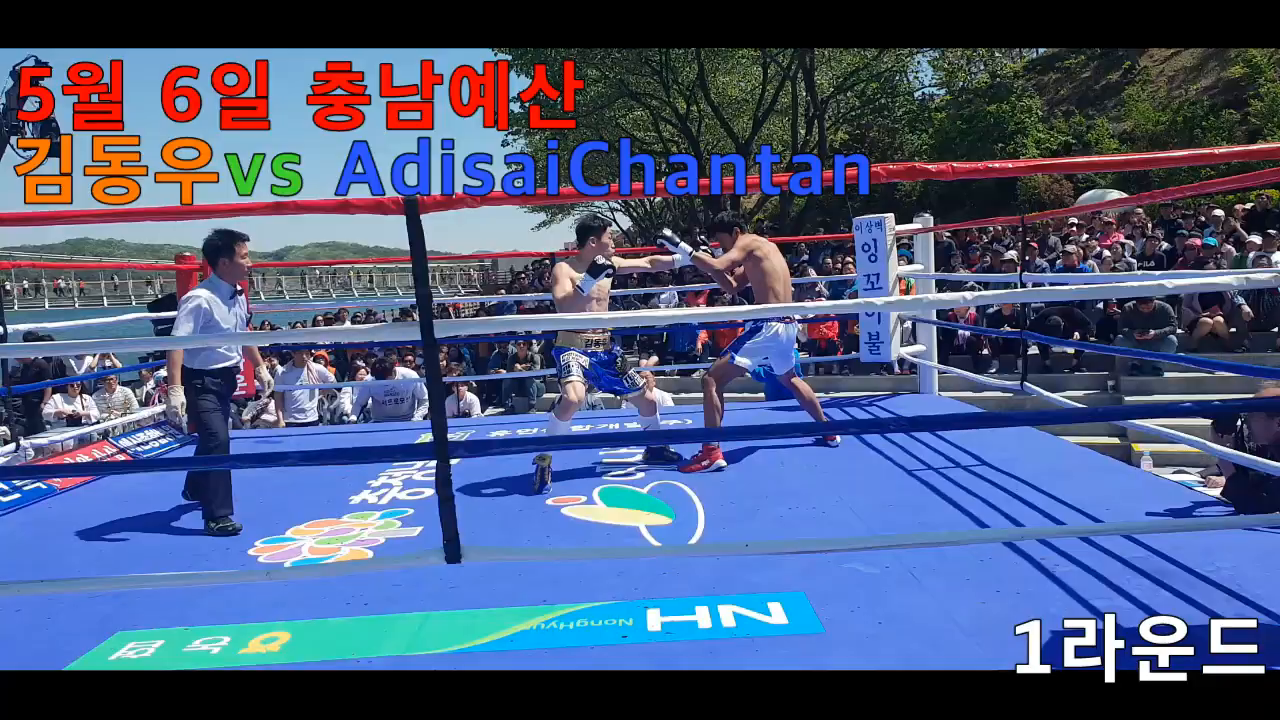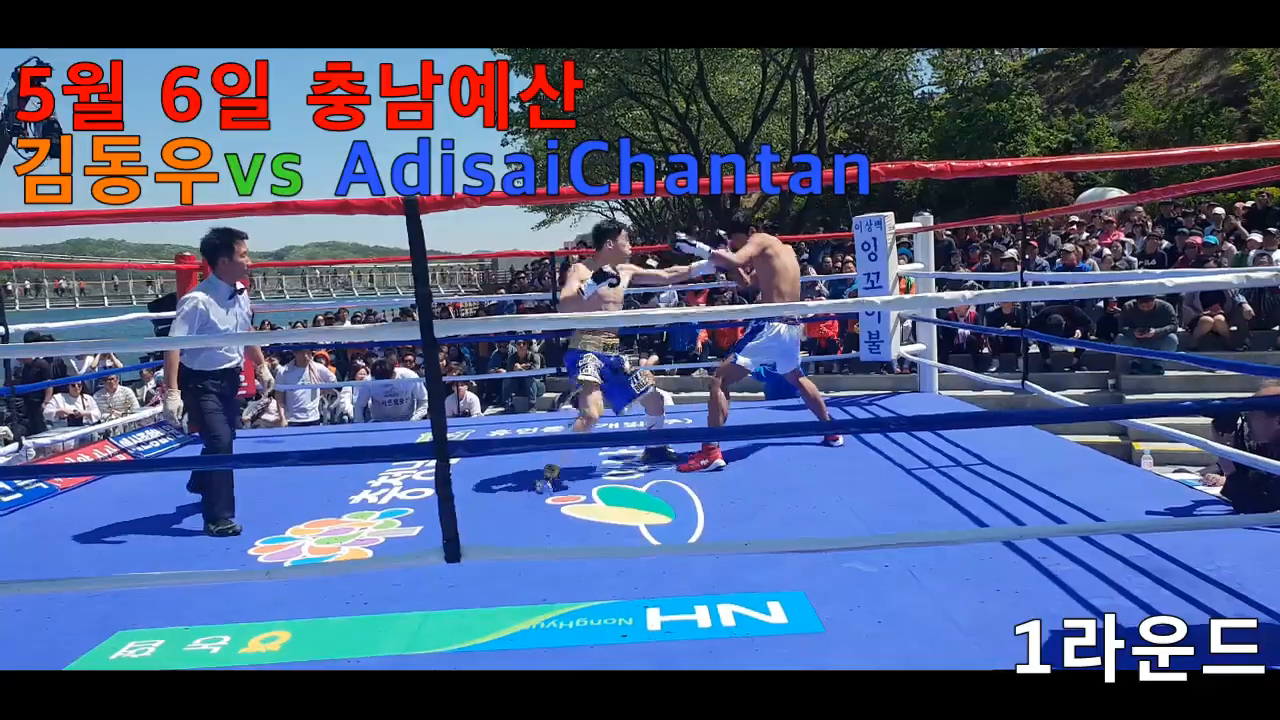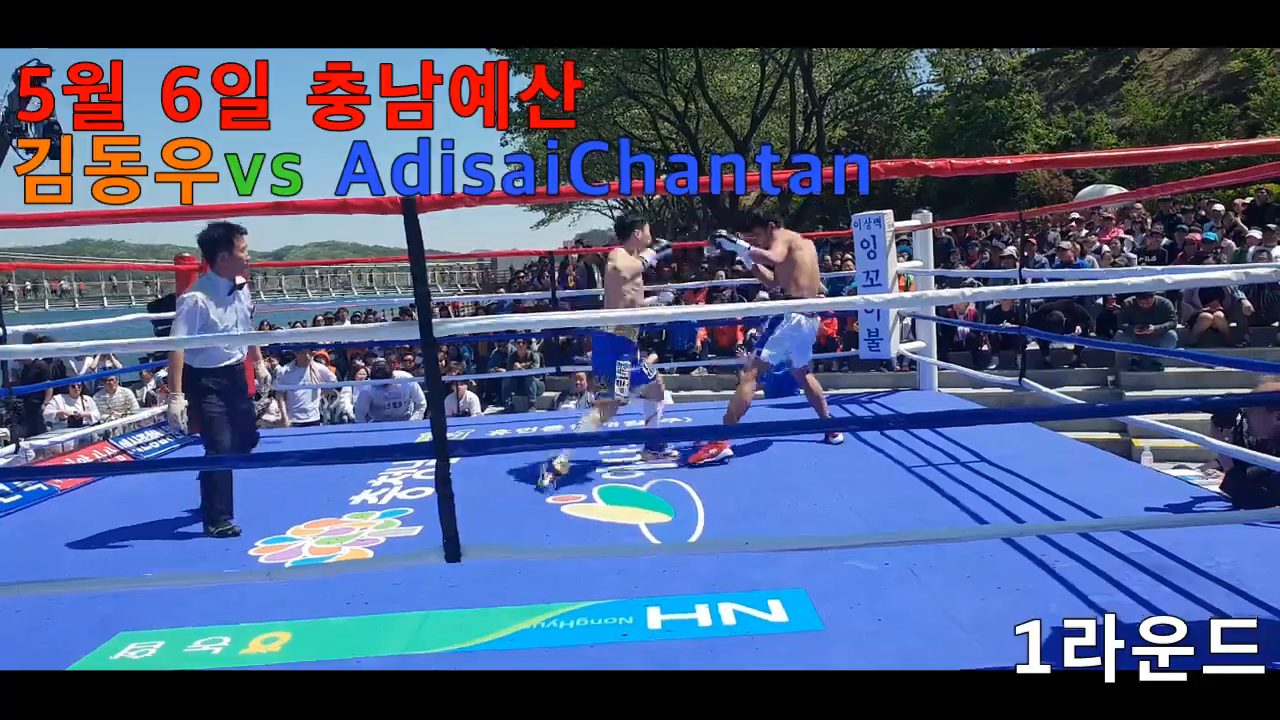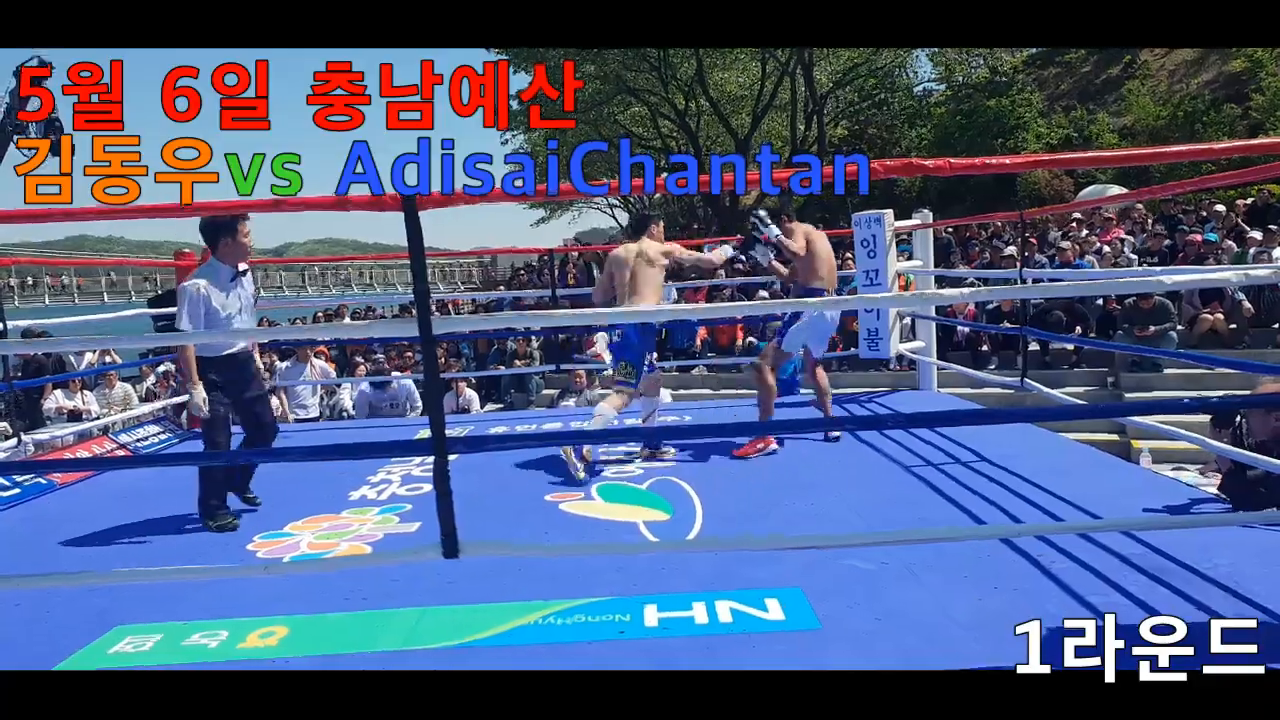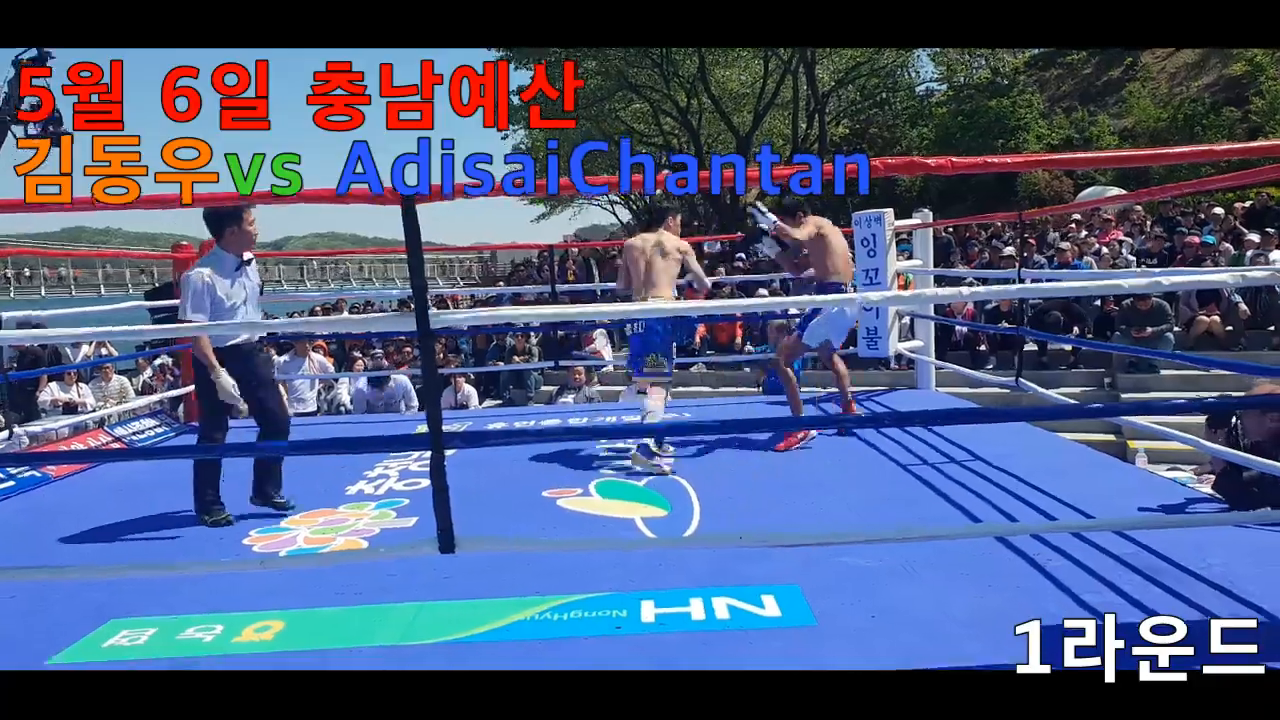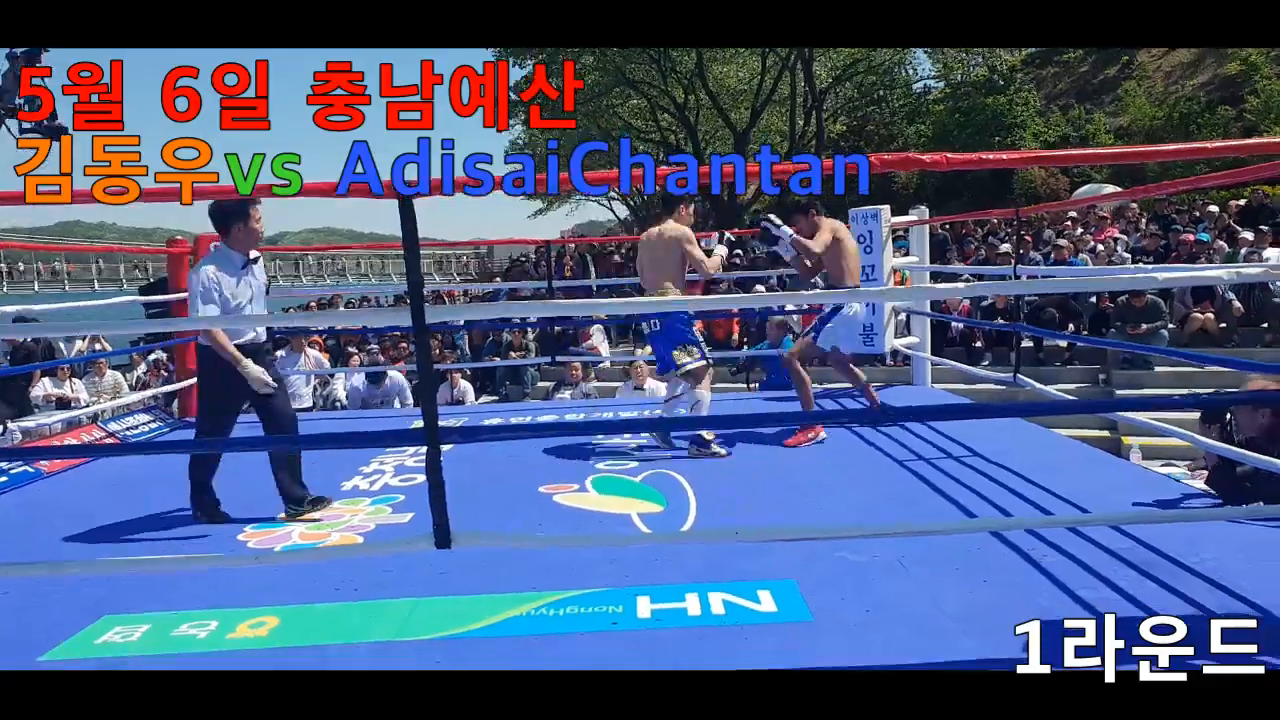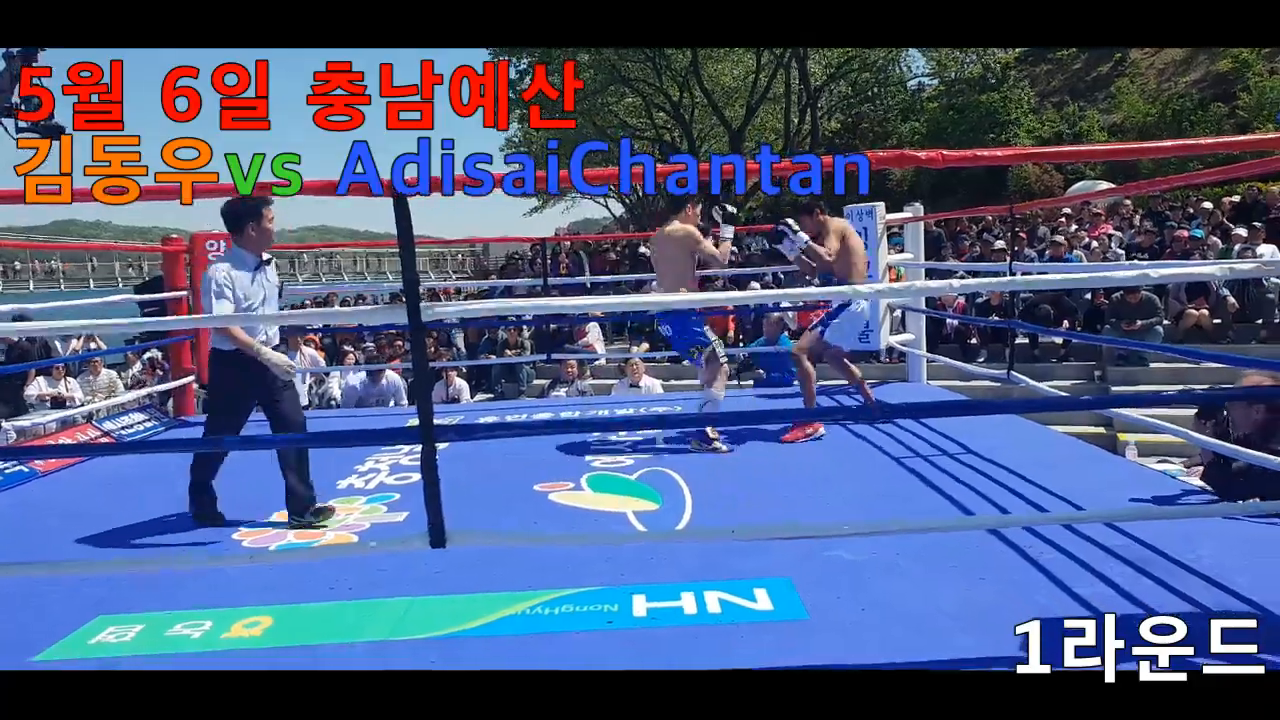
dt=0.1s
person 1, frame 1
left shoulder: (238, 295)
right shoulder: (199, 300)
left wrist: (260, 367)
right wrist: (175, 389)
left hip: (225, 378)
right hip: (200, 381)
left knee: (214, 440)
right knee: (217, 441)
left ankle: (195, 489)
right ankle: (218, 516)
person 1, frame 2
left shoulder: (241, 293)
right shoulder: (197, 301)
right elbow: (174, 346)
left wrist: (261, 366)
right wrist: (172, 393)
left hip: (229, 379)
right hip: (203, 382)
left knee: (223, 441)
right knee: (220, 444)
left ankle: (199, 484)
right ankle: (218, 518)
person 1, frame 3
left shoulder: (242, 287)
right shoulder: (195, 300)
right elbow: (177, 348)
left wrist: (258, 363)
right wrist: (176, 396)
left hip: (236, 374)
right hip: (206, 380)
left knee: (247, 438)
right knee: (220, 446)
left ankle: (214, 485)
right ankle: (217, 516)
person 1, frame 4
left shoulder: (244, 273)
right shoulder: (197, 286)
right elbow: (185, 339)
left wrist: (255, 355)
right wrist: (195, 386)
left hip: (242, 363)
right hip: (212, 370)
left knee: (265, 428)
right knee: (218, 441)
left ankle: (236, 481)
right ankle: (214, 511)
person 1, frame 5
left shoulder: (248, 262)
right shoulder: (203, 275)
right elbow: (196, 330)
right wrist: (218, 374)
left hip: (250, 353)
right hip: (215, 360)
left knee: (276, 420)
right knee: (214, 435)
left ankle: (265, 489)
right ankle: (208, 504)
person 1, frame 6
left shoulder: (255, 261)
right shoulder: (208, 273)
right elbow: (208, 328)
right wrist: (244, 366)
left hip: (258, 354)
right hip: (223, 362)
left knee: (284, 422)
right knee: (213, 435)
left ankle: (296, 498)
right ankle: (203, 502)
person 1, frame 7
left shoulder: (268, 263)
right shoulder: (221, 273)
right elbow: (224, 325)
right wrist: (264, 355)
left hip: (274, 362)
right hip: (233, 364)
left knee: (294, 429)
right knee: (220, 436)
left ankle: (303, 508)
right ankle: (201, 500)
person 2, frame 1
left shoulder: (609, 263)
right shoulder: (564, 269)
left elbow: (648, 263)
right elbow: (562, 307)
left wrist: (682, 259)
right wrist: (588, 279)
left hip: (606, 347)
right hip: (572, 348)
left knee: (647, 399)
right knee: (572, 399)
left ankle: (656, 448)
person 2, frame 2
left shoulder: (626, 270)
right shoulder: (580, 270)
left elbow: (665, 276)
right elbow: (564, 307)
left wrist: (703, 266)
right wrist: (593, 284)
left hip: (614, 353)
right hip: (587, 352)
left knee: (654, 399)
right knee: (591, 413)
left ankle: (655, 450)
person 2, frame 3
left shoulder: (624, 258)
right shoulder: (621, 256)
right elbow: (619, 275)
left wrist: (659, 299)
right wrist: (645, 259)
left hip: (625, 341)
right hip: (615, 339)
left knee: (655, 388)
right knee: (606, 408)
left ankle: (653, 446)
right ankle: (558, 464)
person 2, frame 4
left shoulder: (615, 255)
right shoulder: (663, 249)
left elbow: (598, 299)
right elbow: (709, 262)
right wrist: (726, 252)
left hip: (622, 326)
right hip: (638, 326)
left knee: (651, 385)
right knee: (623, 393)
left ankle: (650, 445)
right ankle: (580, 448)
person 2, frame 5
left shoulder: (630, 245)
right shoulder: (677, 244)
left elbow: (622, 289)
right elbow: (703, 285)
left hip: (637, 319)
right hip: (658, 316)
left knee: (654, 381)
right knee: (658, 383)
left ankle: (654, 440)
right ankle: (644, 447)
person 2, frame 6
left shoulder: (647, 238)
right shoulder: (681, 232)
right elbow: (707, 271)
right wrist: (720, 250)
left hip: (654, 312)
right hip: (673, 310)
left knee: (682, 373)
right knee: (701, 372)
left ankle: (665, 428)
right ankle: (700, 439)
person 2, frame 7
left shoulder: (659, 236)
right shoulder: (686, 232)
right elbow: (719, 261)
right wrist: (727, 229)
left hip: (673, 312)
right hip: (680, 314)
left knee: (712, 364)
right knee: (719, 368)
right ankle: (704, 435)
person 3, frame 1
left shoulder: (748, 242)
right shoulder: (767, 248)
left elbow: (717, 266)
right elbow: (731, 287)
left wrist: (682, 247)
right wrist: (706, 256)
left hip: (767, 326)
right hip: (788, 326)
left knee: (712, 380)
right knee: (791, 380)
left ankle: (711, 452)
right ankle: (828, 431)
person 3, frame 2
left shoulder: (761, 241)
right shoulder: (783, 248)
left elbow: (734, 261)
right elbow: (750, 284)
left wrist: (699, 248)
right wrist: (724, 261)
left hip: (770, 325)
right hip: (793, 325)
left knee: (718, 381)
right knee: (797, 378)
left ankle: (711, 452)
right ankle: (832, 431)
person 3, frame 3
left shoulder: (784, 237)
right shoulder: (806, 243)
left elbow: (775, 260)
left wrist: (743, 247)
right wrist: (749, 259)
left hip: (791, 315)
right hip: (810, 318)
left knee: (748, 377)
right knee: (803, 373)
left ankle: (720, 444)
right ankle: (831, 429)
person 3, frame 4
left shoulder: (800, 229)
right shoulder: (816, 236)
left elbow: (798, 252)
right elbow: (790, 276)
left wrist: (772, 232)
right wrist: (763, 256)
left hip: (812, 306)
right hip: (830, 308)
left knee: (764, 365)
right knee: (813, 365)
left ankle: (765, 437)
person 3, frame 5
left shoulder: (815, 222)
right shoulder: (825, 230)
left elbow: (796, 237)
right elbow: (797, 267)
left wrist: (768, 218)
right wrist: (771, 245)
right hip: (845, 302)
left knee: (782, 359)
right knee: (829, 355)
left ankle: (802, 429)
right ankle: (850, 409)
person 3, frame 6
left shoulder: (828, 225)
right shoulder: (834, 234)
left elbow: (815, 251)
right elbow: (808, 273)
left wrist: (785, 231)
right wrist: (786, 248)
left hip: (842, 304)
right hip: (853, 304)
left knee: (793, 359)
right knee: (839, 362)
left ankle: (812, 427)
right ankle: (877, 406)
person 3, frame 7
left shoulder: (832, 225)
right shoulder: (833, 233)
left elbow: (827, 261)
right elbow: (814, 272)
left wrist: (801, 237)
right wrist: (791, 248)
left hip: (850, 302)
right hip: (857, 302)
left knee: (800, 353)
right knee: (835, 358)
left ankle: (811, 422)
right ankle: (870, 406)
